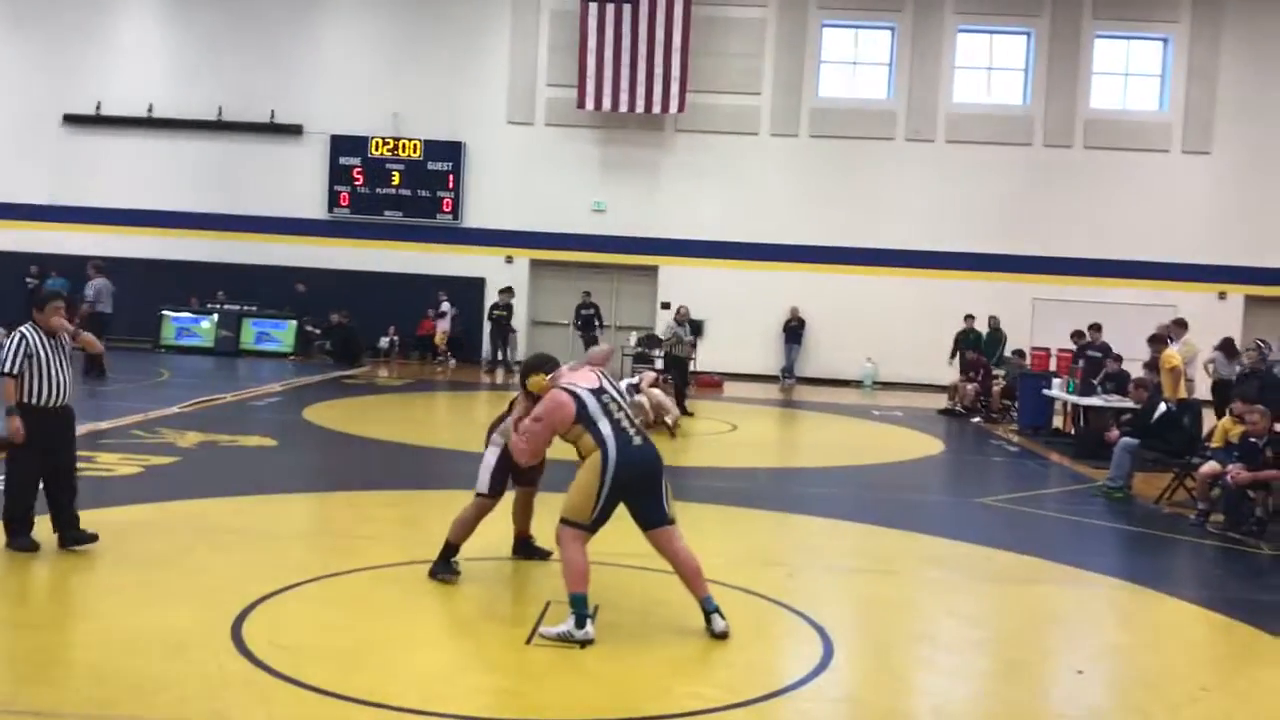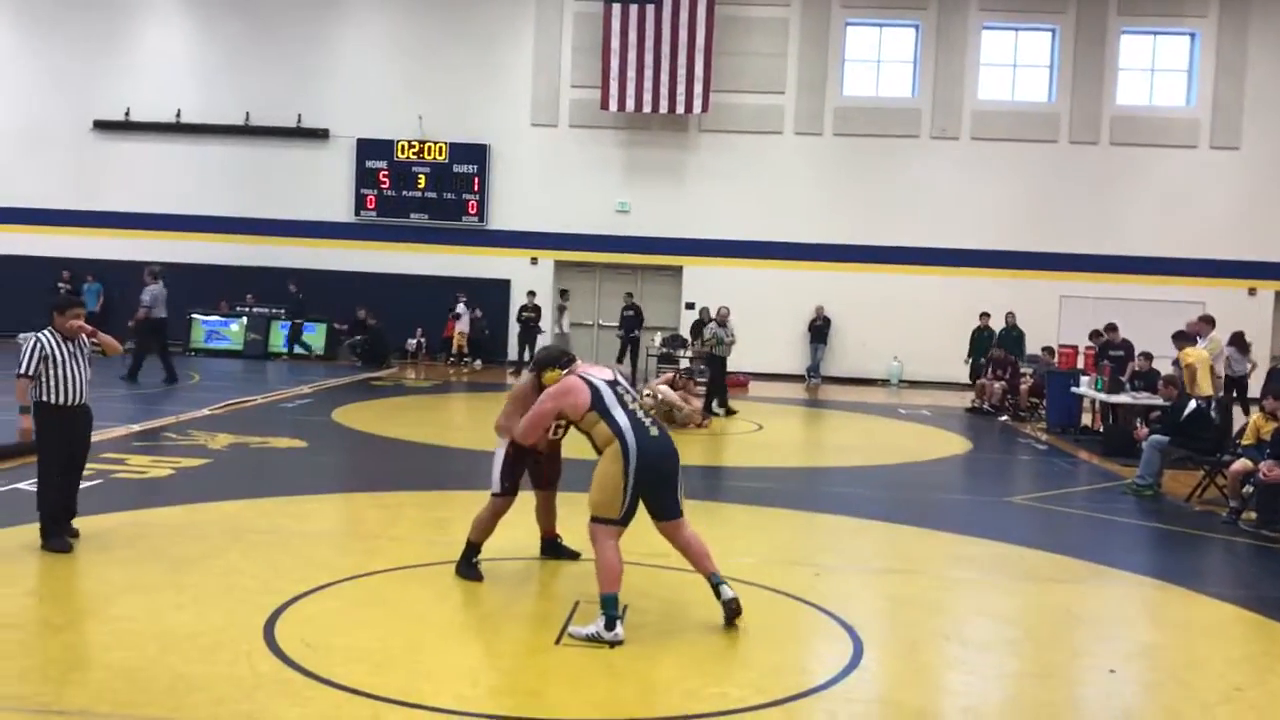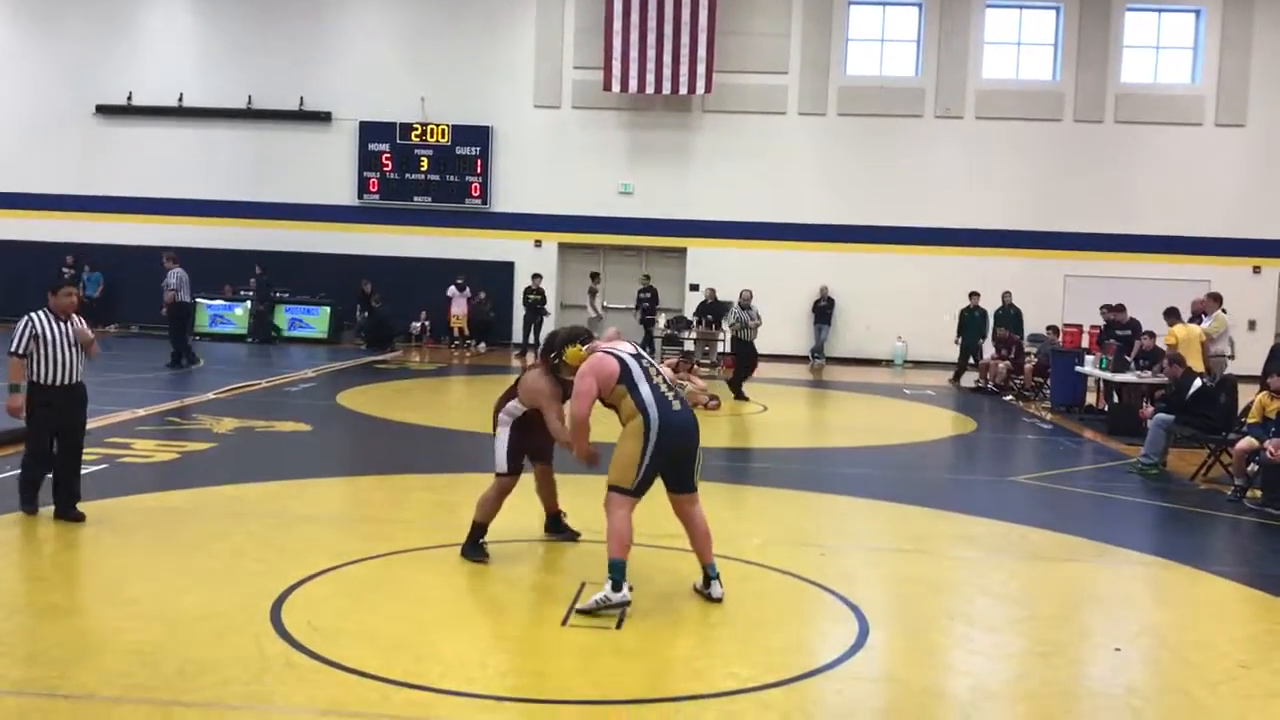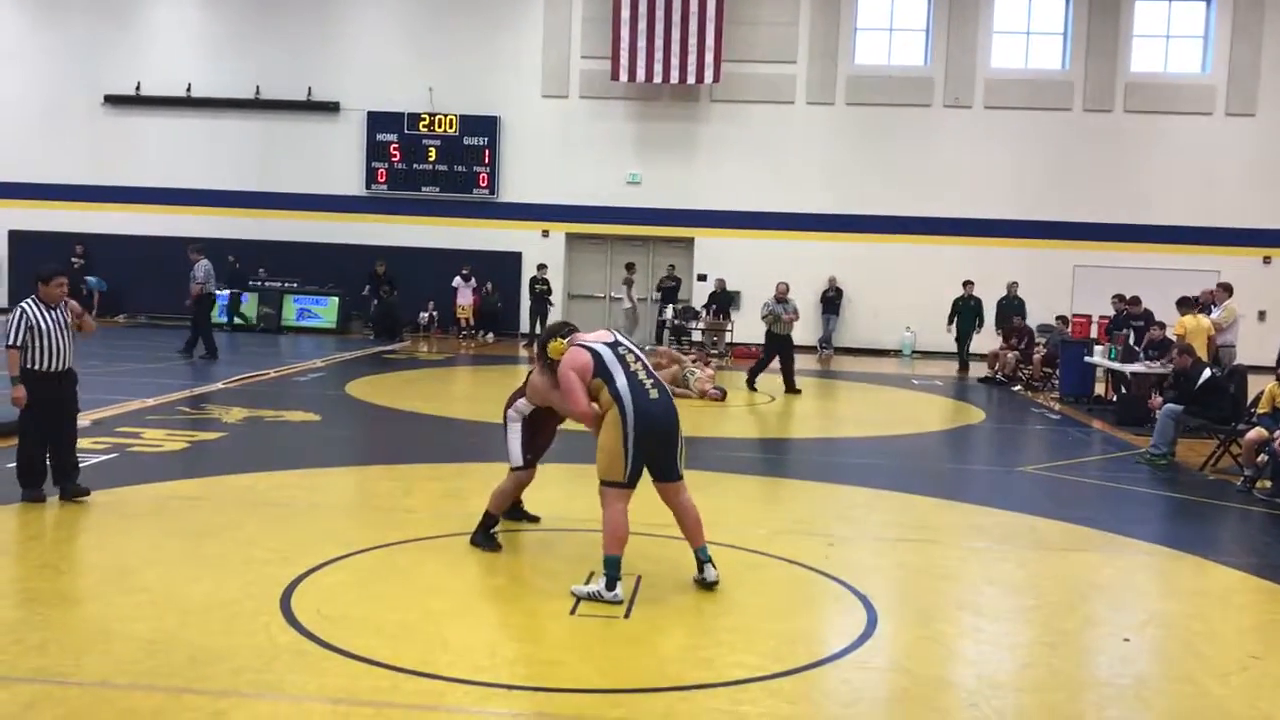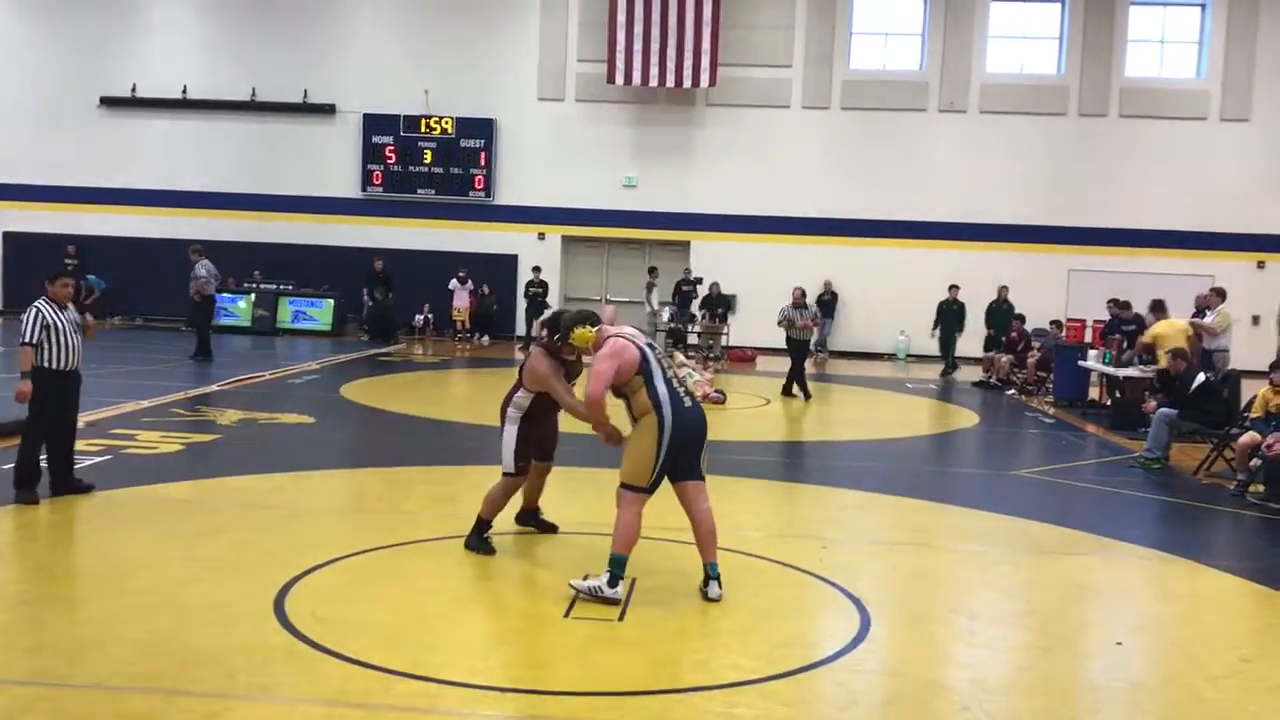
dt=0.5s
person 1, frame 1
left shoulder: (550, 403)
right shoulder: (594, 373)
left elbow: (526, 456)
left wrist: (514, 430)
left hip: (610, 462)
right hip: (647, 457)
left knee: (569, 537)
right knee: (670, 541)
left ankle: (580, 623)
right ankle: (713, 615)
person 1, frame 2
left shoulder: (561, 390)
right shoulder: (605, 372)
left elbow: (525, 435)
left wrist: (540, 419)
left hip: (628, 453)
right hip: (663, 446)
left knee: (603, 536)
right knee: (678, 527)
left ankle: (610, 623)
right ankle: (723, 591)
person 1, frame 3
left shoulder: (590, 366)
right shoulder: (625, 346)
left elbow: (579, 415)
left wrist: (581, 448)
left hip: (650, 426)
right hip: (685, 421)
left knee: (618, 504)
right knee: (688, 504)
left ankle: (616, 587)
right ankle: (712, 581)
person 1, frame 4
left shoulder: (569, 361)
right shoulder: (610, 334)
left elbow: (580, 409)
left wrist: (600, 423)
left hip: (629, 416)
right hip: (665, 409)
left knee: (614, 499)
right knee: (676, 493)
left ankle: (610, 584)
right ankle: (705, 566)
person 1, frame 5
left shoulder: (610, 350)
right shoulder: (627, 334)
left elbow: (593, 395)
left wrist: (601, 424)
left hip: (660, 423)
right hip: (693, 417)
left knee: (629, 501)
right knee: (697, 501)
left ankle: (612, 582)
right ankle: (712, 580)
person 2, frame 1
left shoulder: (63, 336)
right shoulder: (22, 338)
left elbow: (98, 349)
left wrist: (73, 332)
left hip: (61, 414)
right hip: (30, 416)
left knee: (63, 473)
right knee: (23, 477)
left ankle: (69, 530)
person 2, frame 2
left shoulder: (83, 340)
right shoulder: (39, 342)
left elbow: (117, 350)
right elbow: (24, 379)
left wrist: (92, 332)
right wrist: (24, 414)
left hip: (80, 413)
right hip: (50, 416)
left knee: (73, 472)
right knee: (50, 475)
left ankle: (63, 521)
right ankle: (51, 534)
person 2, frame 3
left shoulder: (78, 322)
right shoulder: (32, 322)
left elbow: (93, 354)
right elbow: (16, 358)
left wrist: (89, 340)
right wrist: (14, 392)
left hip: (74, 393)
right hip: (42, 395)
left knee: (71, 451)
right knee: (39, 450)
left ankle: (67, 504)
right ankle: (28, 497)
person 2, frame 4
left shoulder: (66, 306)
right shoulder: (24, 311)
left elbow: (90, 329)
right elbow: (13, 349)
left wrist: (80, 314)
right wrist: (16, 384)
left hip: (64, 378)
right hip: (36, 381)
left knee: (65, 432)
right knee: (33, 435)
left ankle: (67, 484)
right ankle: (31, 486)
person 2, frame 5
left shoulder: (69, 309)
right shoulder: (38, 311)
left elbow: (84, 333)
right elbow: (27, 346)
left wrist: (88, 325)
right wrist: (25, 379)
left hip: (69, 377)
right hip: (46, 379)
left knee: (65, 431)
right knee: (36, 432)
left ankle: (63, 481)
right ankle: (25, 486)
person 3, frame 1
right shoulder: (526, 404)
right hip: (504, 441)
left knee: (527, 492)
right knee: (484, 503)
left ankle: (523, 544)
right ankle: (443, 561)
person 3, frame 2
right shoulder: (528, 387)
right elbow: (502, 426)
left hip: (549, 444)
right hip: (516, 442)
left knee: (547, 496)
right knee: (499, 503)
left ankle: (550, 544)
right ankle: (467, 559)
person 3, frame 3
left shoulder: (571, 367)
right shoulder: (543, 382)
right elbow: (555, 427)
left hip: (539, 417)
right hip: (514, 420)
left knee: (544, 470)
right knee: (505, 482)
left ankle: (554, 521)
right ankle: (473, 540)
person 3, frame 4
right shoulder: (544, 381)
left hip: (544, 419)
right hip: (522, 419)
left knee: (528, 468)
right knee: (520, 476)
left ankle: (512, 506)
right ankle: (482, 533)
person 3, frame 5
left shoulder: (567, 349)
right shoulder: (544, 364)
right elbow: (568, 402)
right wrist: (601, 425)
left hip: (545, 414)
right hip: (521, 417)
left knee: (542, 467)
right knee: (514, 479)
left ankle: (528, 513)
right ankle: (477, 534)
